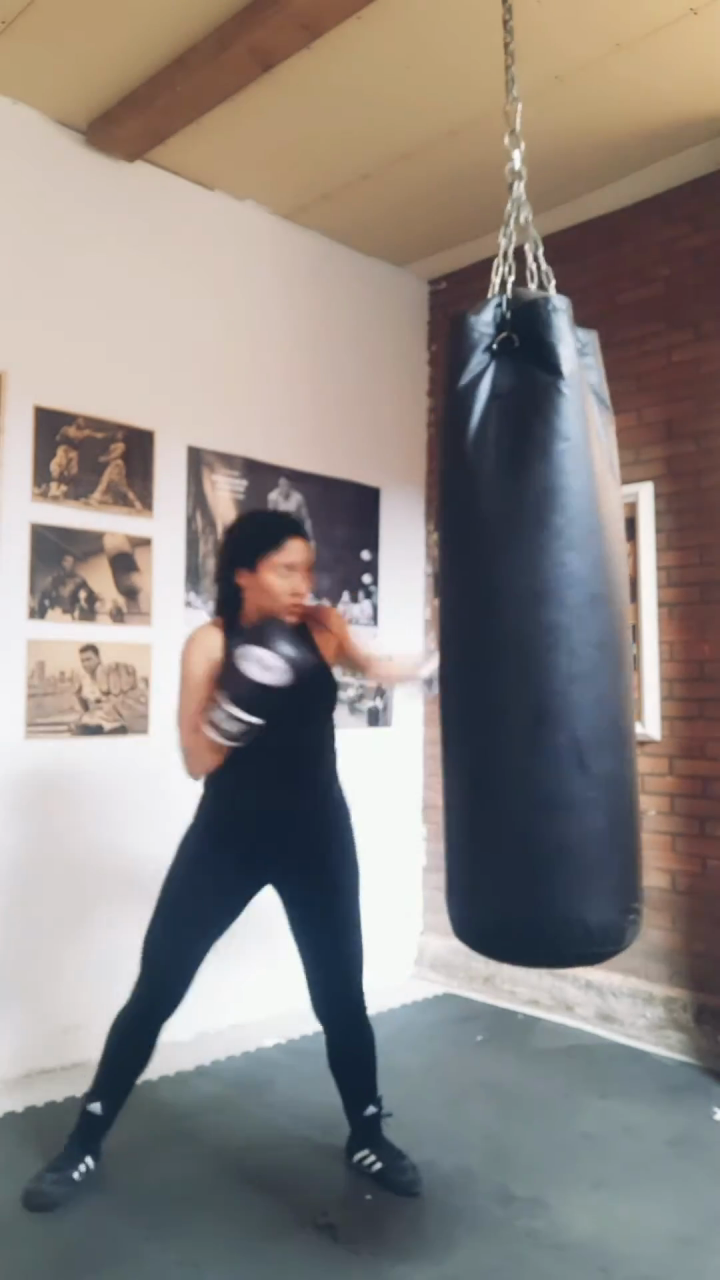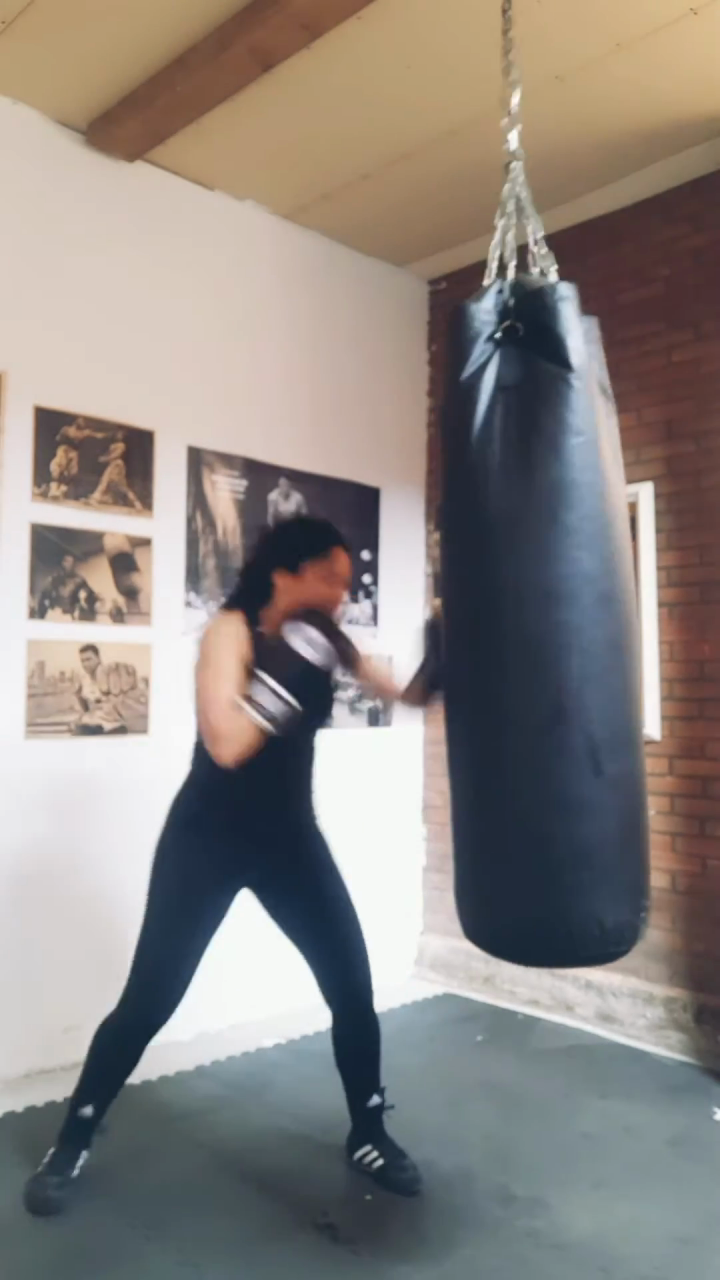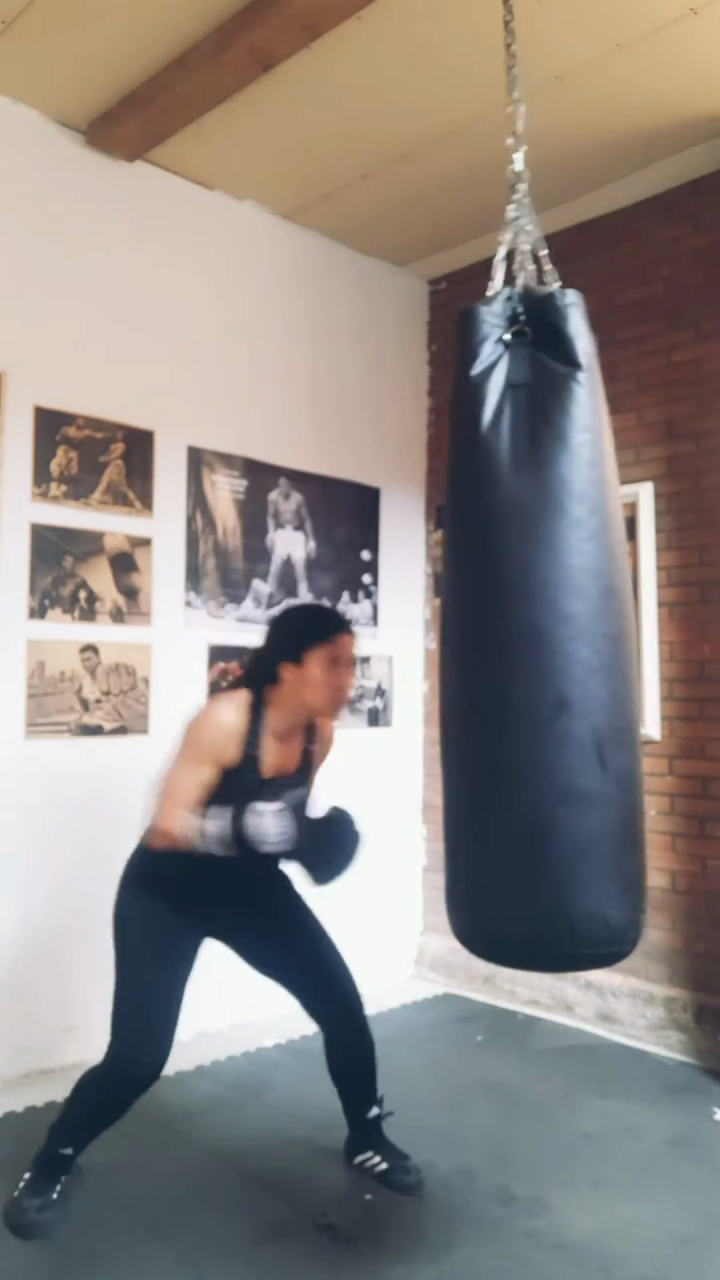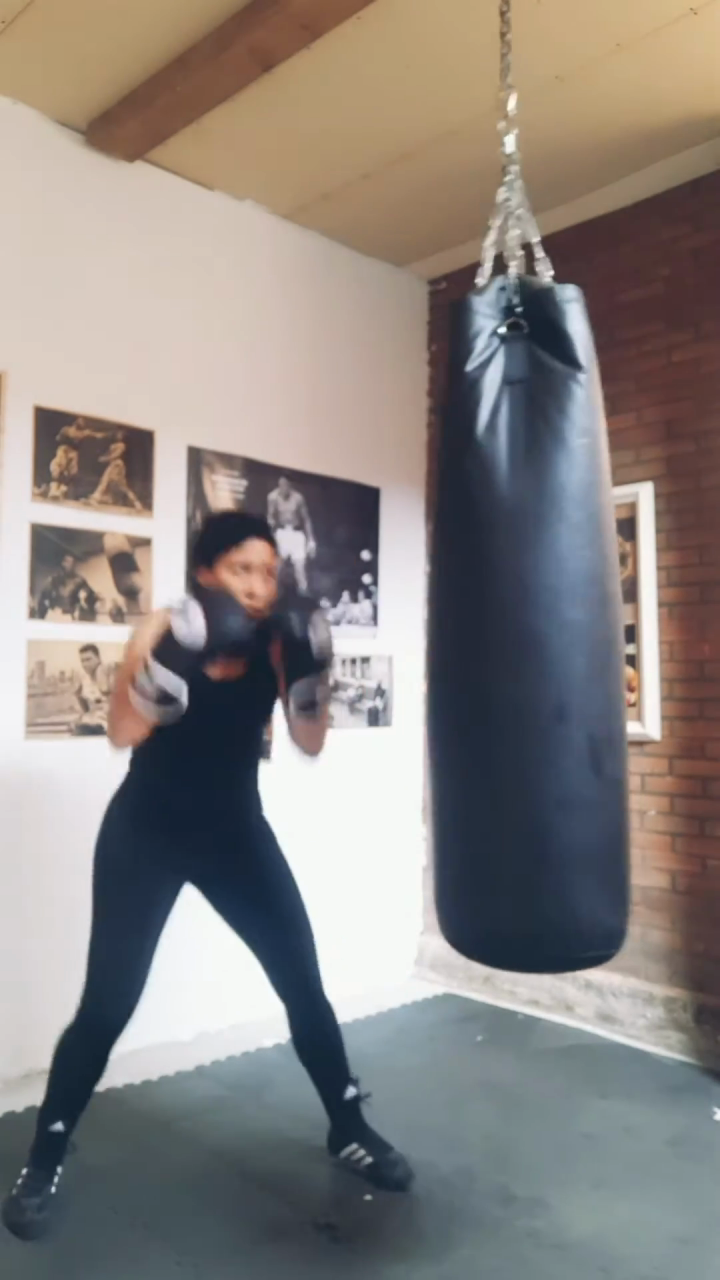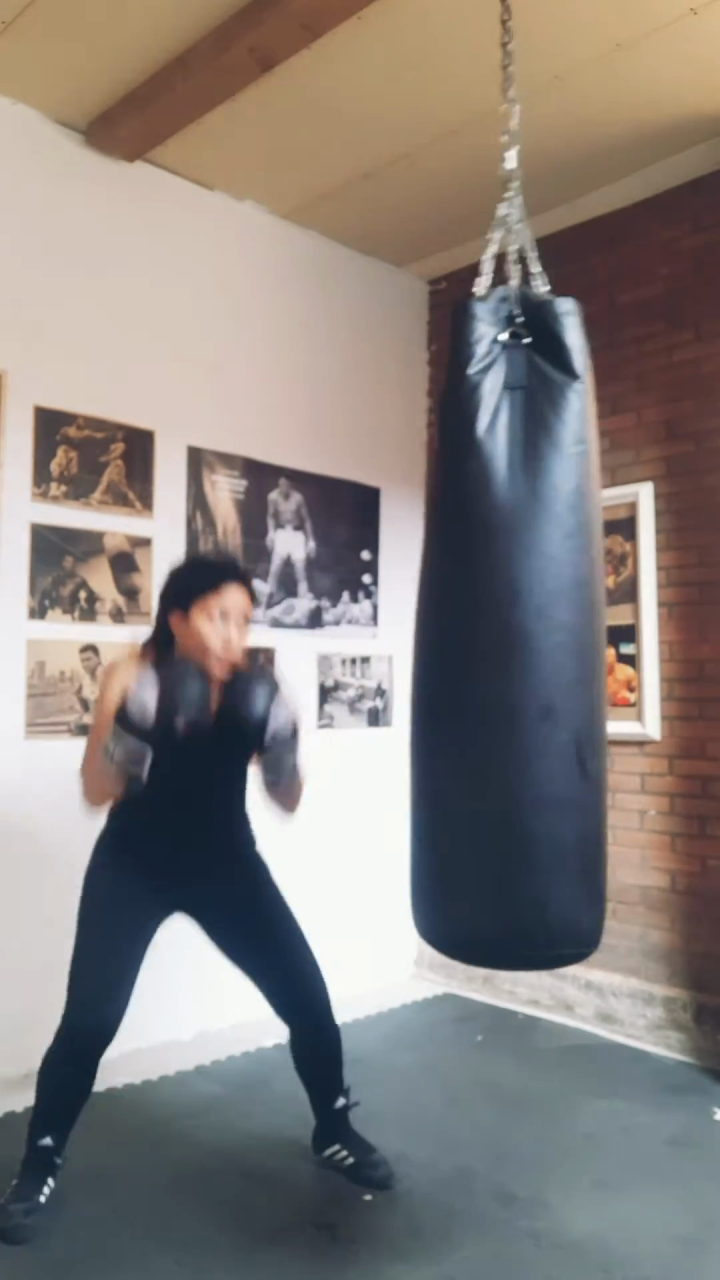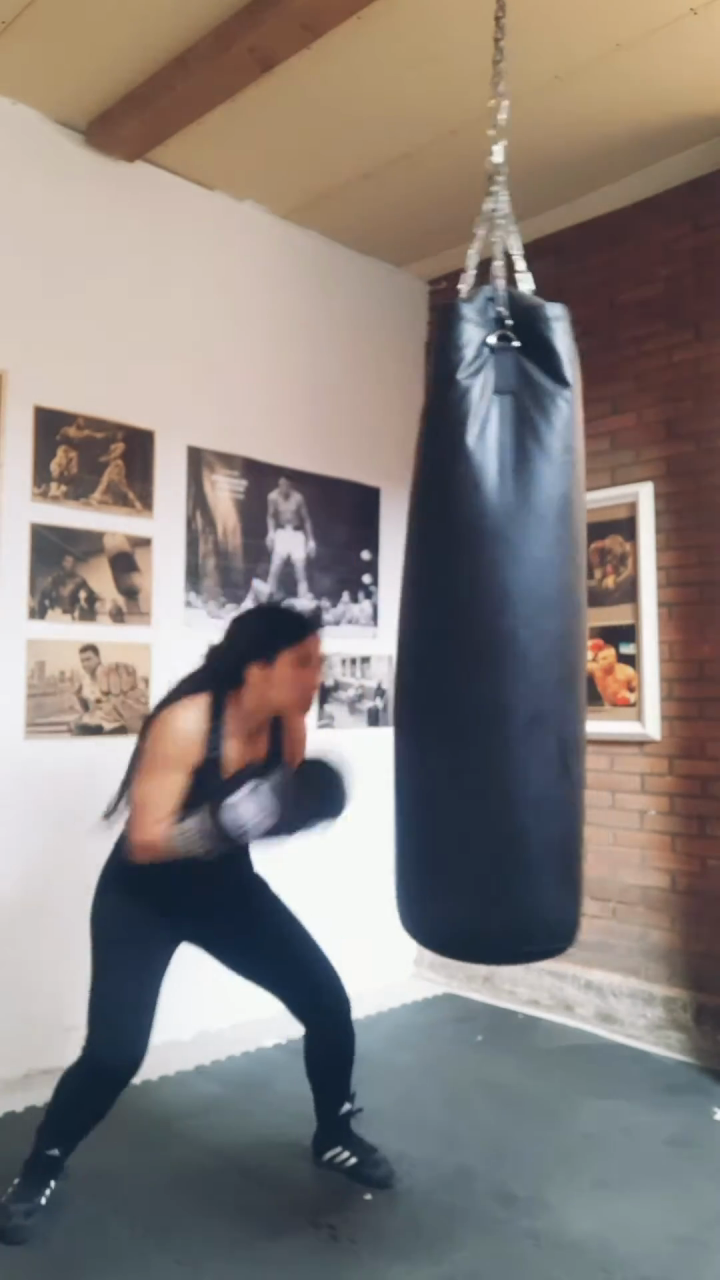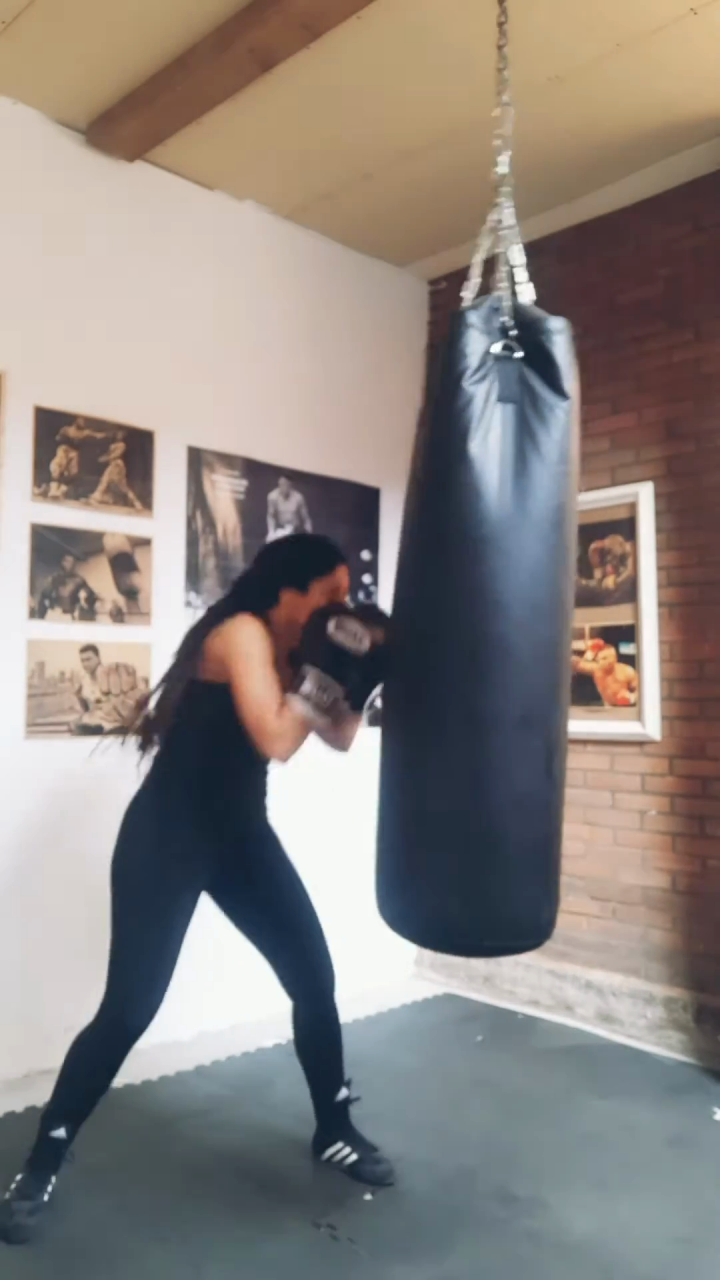
dt=0.2s
person 1, frame 1
left shoulder: (321, 625)
right shoulder: (210, 644)
left elbow: (371, 667)
right elbow: (197, 762)
left wrist: (426, 667)
left hip: (318, 836)
right hip: (228, 838)
left knee: (341, 1002)
right knee: (154, 992)
left ankle: (367, 1136)
right ankle: (85, 1142)
person 1, frame 2
left shoulder: (323, 632)
right shoulder: (228, 633)
left elbow: (393, 689)
right elbow: (226, 747)
left wrist: (434, 677)
right wrist: (291, 670)
left hip: (289, 834)
right hip: (207, 834)
left knee: (351, 984)
right knee: (150, 996)
left ankle: (368, 1133)
right ankle: (72, 1142)
person 1, frame 3
left shoulder: (315, 731)
right shoulder: (226, 718)
right elbow: (163, 826)
right wrist: (241, 825)
left hip: (251, 890)
right hip: (166, 897)
left knee: (343, 1008)
right knee: (137, 1060)
left ankle: (366, 1139)
person 1, frame 4
left shoulder: (279, 640)
right shoulder: (163, 629)
left elbow: (311, 744)
right elbow: (123, 732)
left wrist: (310, 669)
right wrist: (175, 652)
left hip: (236, 832)
right hip: (144, 834)
left knee: (303, 984)
right knee: (107, 1004)
left ankle: (349, 1130)
person 1, frame 5
left shoulder: (255, 685)
right shoulder: (132, 675)
left elbow: (288, 800)
right elbow: (96, 792)
left wrist: (278, 741)
right wrist: (137, 726)
left hip: (225, 865)
right hip: (132, 867)
left knee: (308, 1001)
right knee: (89, 1022)
left ankle: (334, 1131)
person 1, frame 6
left shoulder: (288, 728)
right shoulder: (186, 723)
left elbow: (282, 812)
right elbow: (145, 843)
left wrist: (305, 803)
right wrist: (227, 821)
left hip: (229, 892)
right hip: (142, 902)
left knee: (330, 1005)
right knee: (114, 1055)
left ankle: (335, 1135)
person 1, frame 7
left shoulder: (291, 649)
right shoulder: (242, 635)
left elbow: (342, 738)
right elbow: (276, 742)
left hip: (241, 834)
right hip: (166, 838)
left knee: (314, 978)
right knee: (128, 1011)
left ankle: (334, 1131)
